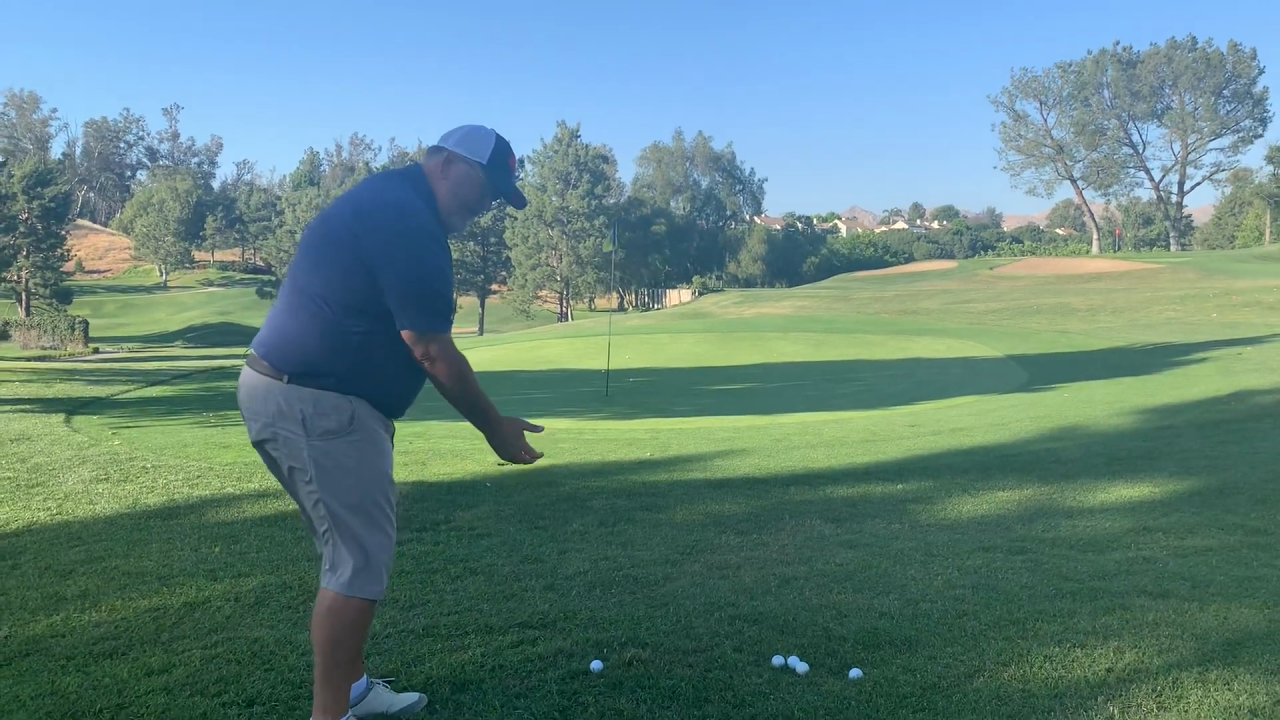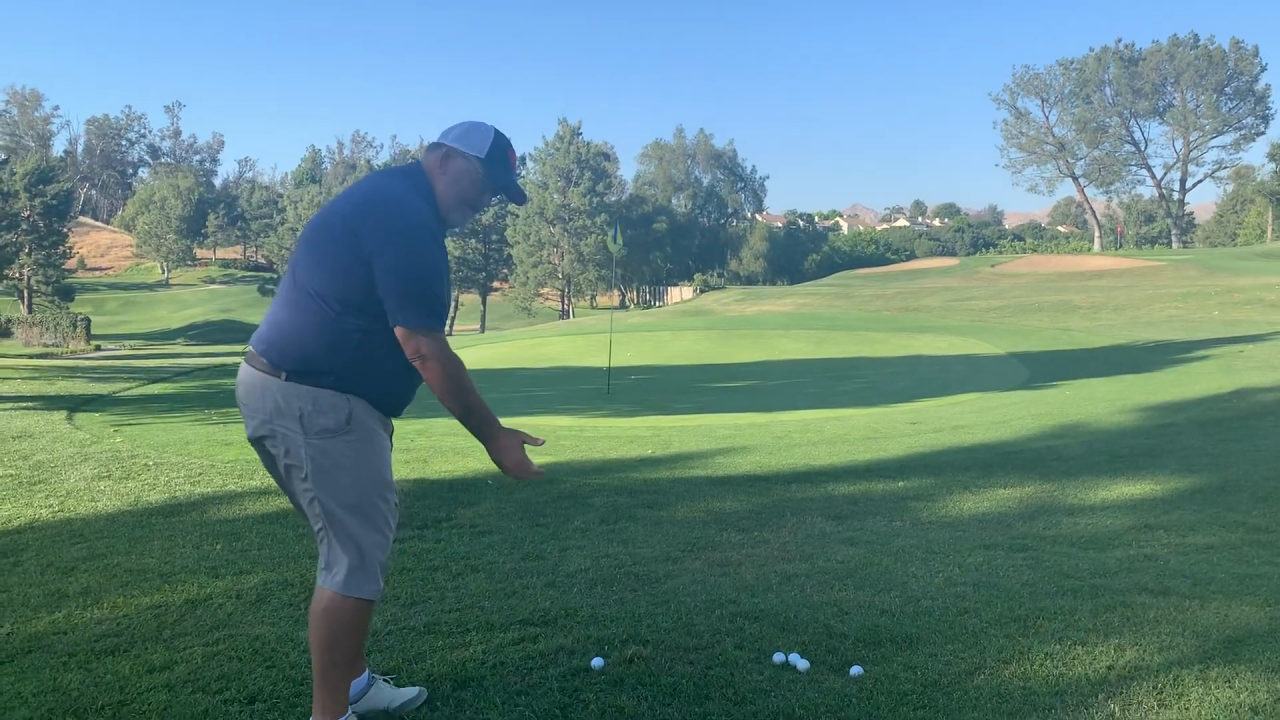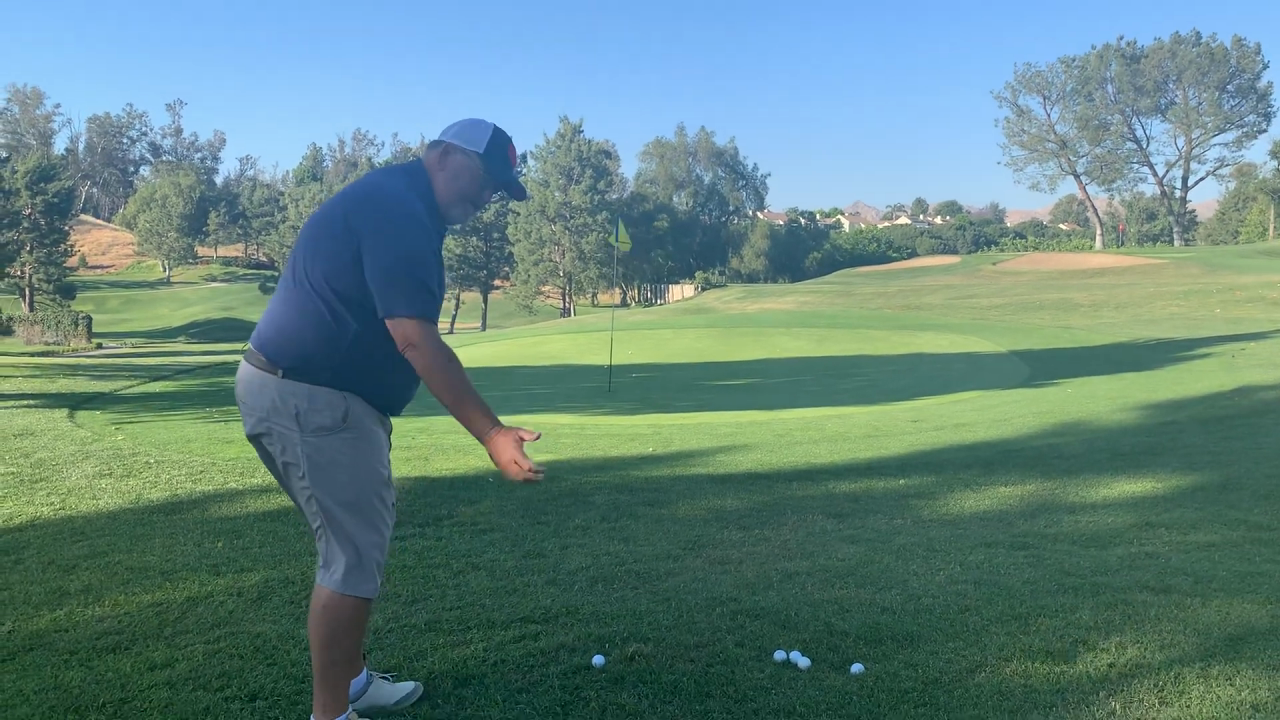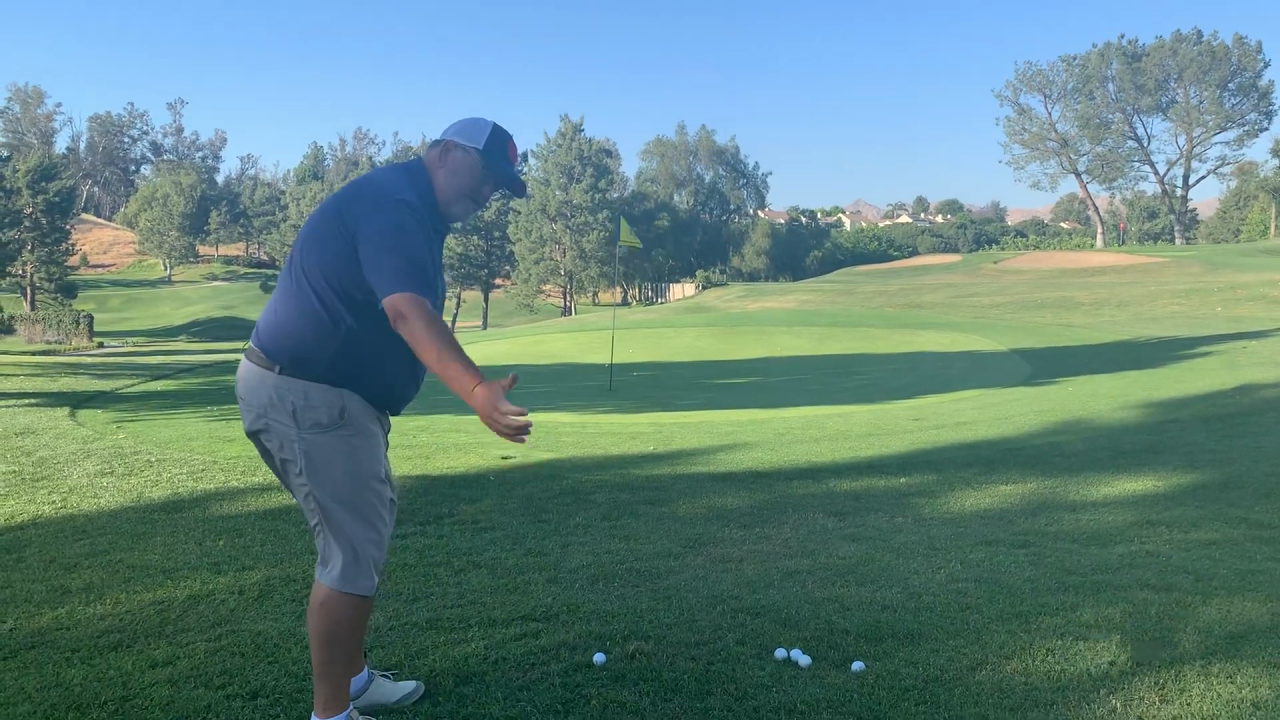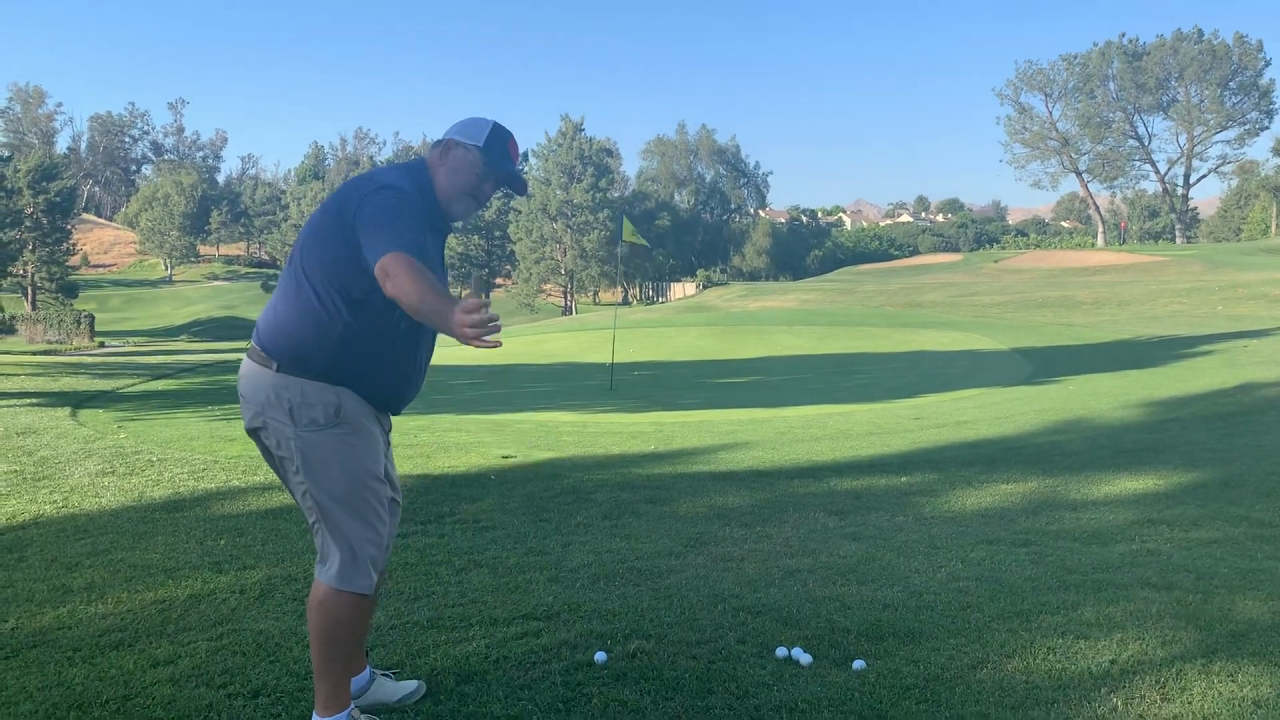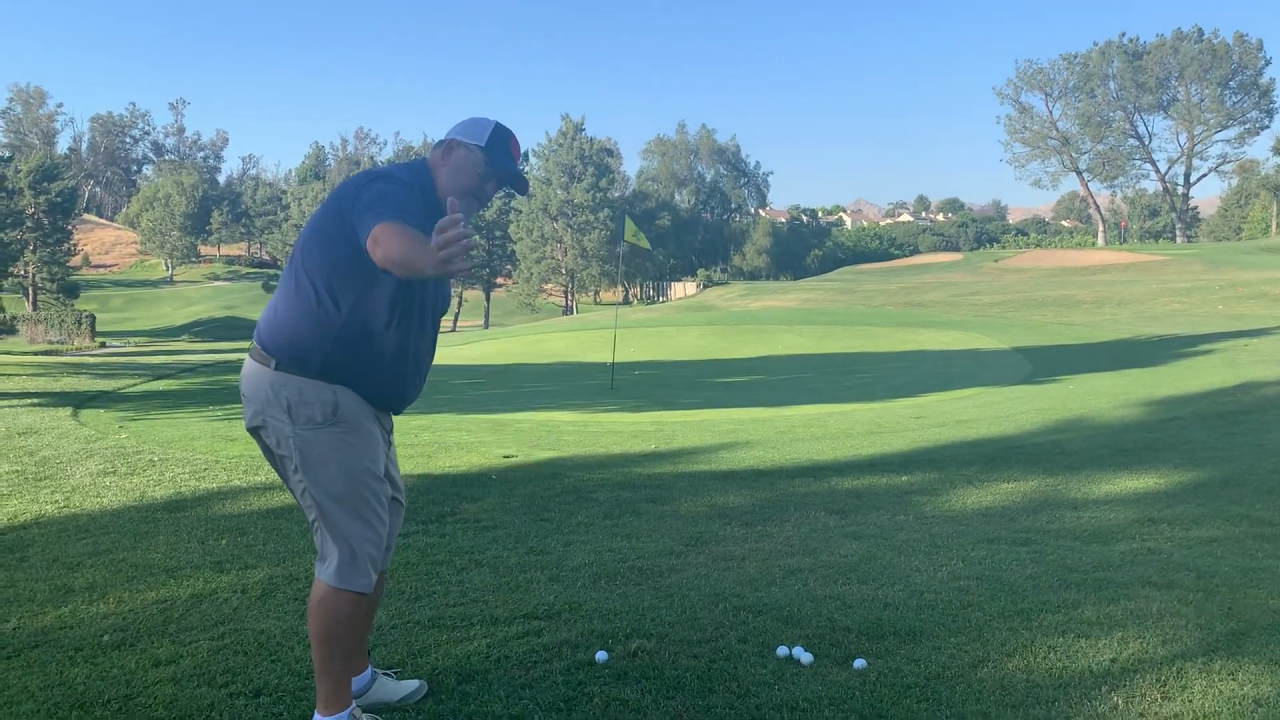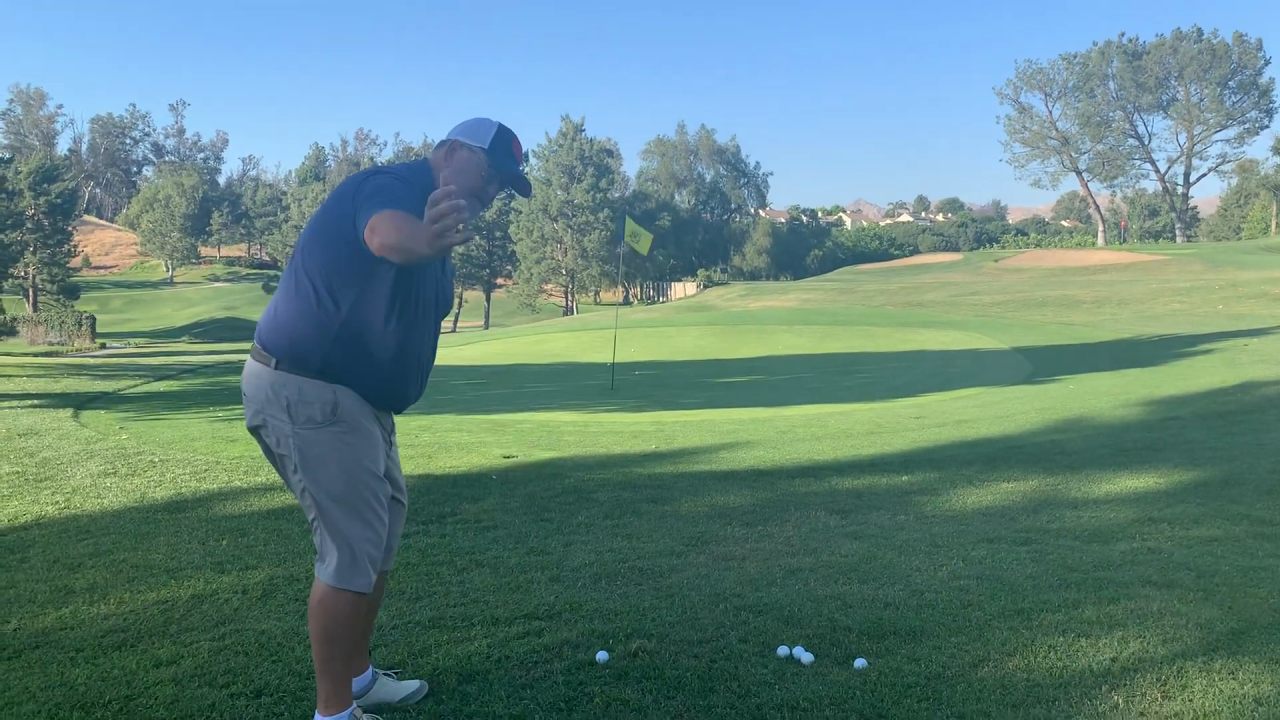
dt=0.1s
person 1, frame 1
left shoulder: (389, 202)
right shoulder: (406, 221)
right elbow: (432, 352)
right wrist: (499, 429)
left hip: (308, 393)
right hip: (314, 402)
left knee: (361, 547)
right knee: (359, 559)
person 1, frame 2
left shoulder: (390, 200)
right shoulder: (403, 216)
right elbow: (425, 350)
right wrist: (494, 436)
left hip: (305, 389)
right hip: (312, 399)
left knee: (360, 544)
right knee: (355, 558)
person 1, frame 3
left shoulder: (404, 207)
right shoulder: (395, 206)
right elbow: (415, 336)
right wrist: (490, 434)
left hip: (323, 393)
right hip: (309, 398)
left knee: (365, 540)
right knee: (354, 553)
person 1, frame 4
left shoulder: (409, 208)
right shoulder: (392, 201)
right elbow: (408, 309)
right wrist: (477, 392)
left hip: (326, 391)
right hip: (307, 394)
left knee: (366, 537)
right knee: (352, 551)
person 1, frame 5
left shoulder: (427, 222)
right shoulder: (390, 194)
right elbow: (398, 274)
right wrist: (451, 315)
left hip: (346, 394)
right hip: (308, 393)
left knee: (373, 537)
right knee: (351, 550)
person 1, frame 6
left shoulder: (428, 221)
right shoulder: (390, 188)
right elbow: (390, 246)
right wrist: (433, 261)
left hip: (348, 393)
right hip: (308, 392)
left knee: (376, 536)
right knee: (351, 549)
person 1, frame 7
left shoulder: (430, 215)
right shoulder: (391, 188)
right elbow: (387, 236)
right wrist: (424, 242)
left hip: (355, 395)
right hip: (309, 392)
left knee: (379, 537)
right knee: (350, 549)
